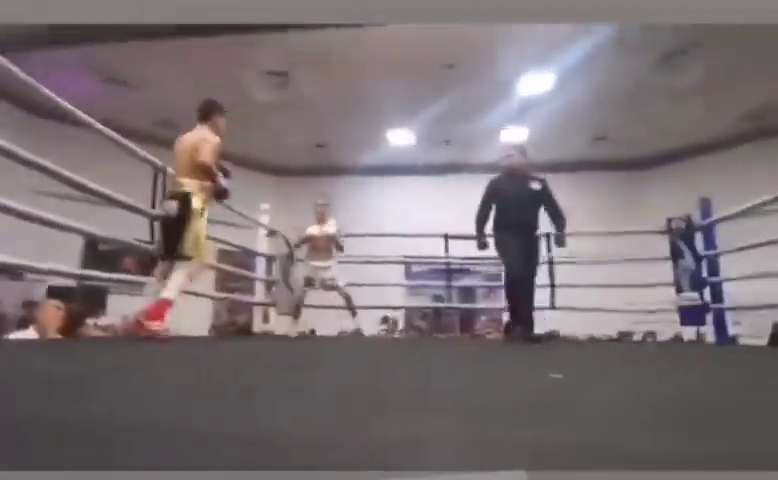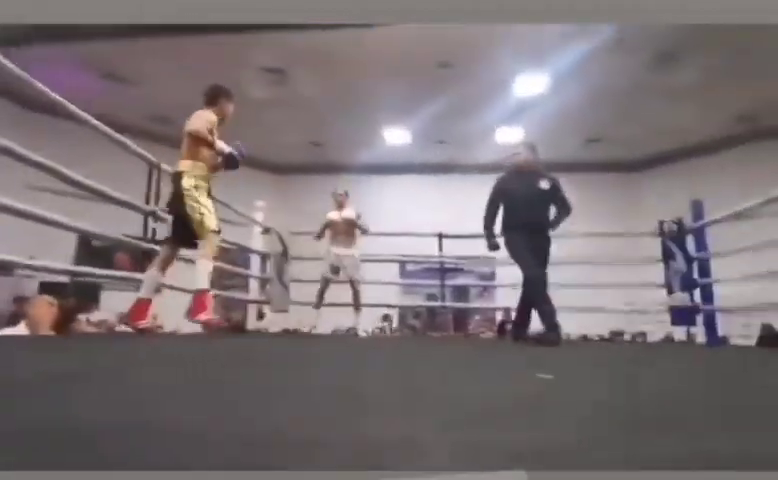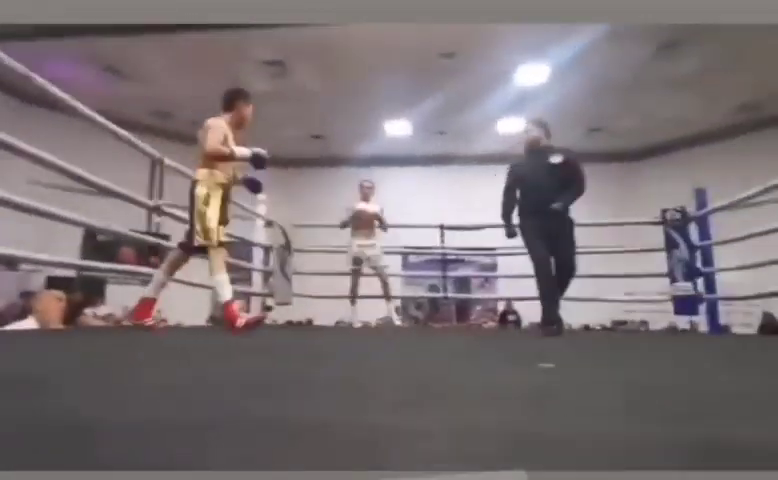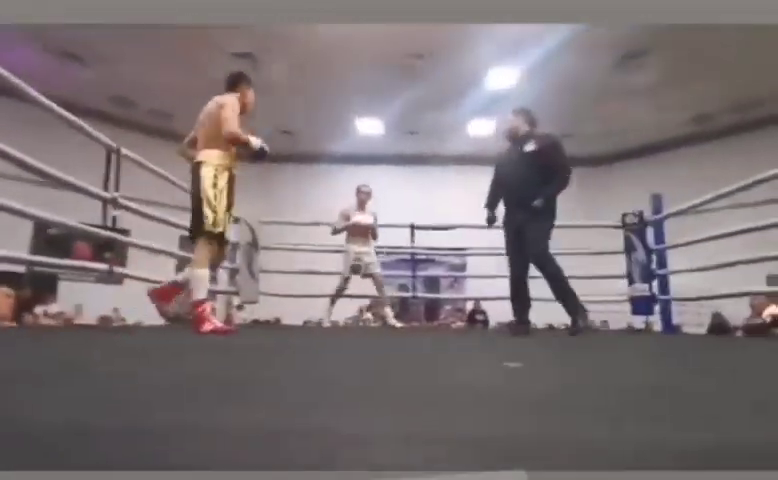
dt=0.2s
person 1, frame 1
left shoulder: (182, 140)
right shoulder: (211, 139)
right elbow: (203, 162)
left wrist: (213, 182)
right wrist: (219, 181)
left hip: (173, 201)
right hip: (192, 200)
left knee: (167, 261)
right knee: (193, 262)
left ankle: (149, 317)
right ankle: (154, 313)
person 1, frame 2
left shoulder: (202, 121)
right shoulder: (206, 118)
left elbow: (210, 163)
right elbow: (193, 131)
left wrist: (226, 157)
right wrist: (221, 147)
left hip: (193, 184)
right hip: (190, 183)
left knee: (170, 249)
right knee: (210, 238)
left ankle: (138, 312)
right ankle: (199, 306)
person 1, frame 3
left shoulder: (227, 130)
right shoulder: (218, 124)
right elbow: (210, 151)
left wrist: (241, 179)
right wrist: (244, 153)
left hip: (217, 192)
right hip: (208, 191)
left knee: (182, 254)
right knee: (216, 248)
left ankle: (143, 309)
right ankle: (232, 314)
person 1, frame 4
left shoulder: (212, 108)
right shoulder: (230, 100)
left elbow: (187, 146)
right elbow: (230, 133)
right wrist: (254, 143)
left hip: (209, 174)
right hip: (213, 171)
left knee: (213, 246)
right knee: (208, 241)
left ankle: (167, 291)
right ankle: (201, 315)
person 2, frame 1
left shoulder: (538, 183)
right shoulder: (498, 183)
left elbow: (553, 208)
right elbow: (484, 209)
left wrist: (560, 229)
right wrist: (480, 234)
left hip: (529, 237)
right hip: (506, 236)
left knee: (527, 282)
right knee: (515, 273)
left ankle: (524, 328)
right ankle: (516, 323)
person 2, frame 2
left shoulder: (549, 181)
right shoulder: (505, 181)
left elbow: (564, 205)
right elbow: (492, 209)
left wrist: (557, 218)
right wrist: (489, 235)
left hip: (539, 237)
right hip: (516, 236)
left knee: (533, 283)
right knee: (534, 275)
left ankle: (519, 328)
right ankle: (551, 328)
person 2, frame 3
left shoulder: (562, 157)
right shoulder: (519, 164)
left elbow: (578, 184)
right elbow: (509, 193)
left wrist: (564, 202)
right wrist: (507, 221)
left hip: (558, 220)
right hip: (531, 222)
left knee: (566, 267)
right knee: (543, 267)
left ankle: (550, 315)
right ankle: (552, 320)
person 2, frame 4
left shoulder: (545, 142)
right shoulder: (508, 154)
left elbow: (563, 173)
right elbow: (497, 184)
left wrist: (545, 198)
right wrist: (490, 208)
left hip: (538, 213)
right hip: (513, 215)
left knee: (539, 257)
right knee: (517, 267)
left ankle: (576, 310)
right ankle: (520, 320)
person 3, frame 1
left shoulder: (333, 226)
right shoulder: (310, 228)
left elbow: (341, 249)
right elbow: (297, 246)
left wrist: (335, 239)
right wrist: (304, 239)
left hip: (329, 266)
right hip: (312, 266)
left knee: (345, 295)
right knee: (300, 299)
left ankle: (356, 324)
person 3, frame 2
left shoulder: (353, 214)
right shoulder: (330, 217)
left elbow: (365, 231)
right elbow: (317, 237)
left wrist: (354, 221)
right wrist: (325, 225)
left hip: (351, 254)
right hip: (334, 253)
left knee: (355, 288)
right knee: (324, 286)
left ankle: (357, 325)
right ankle: (314, 319)
person 3, frame 3
left shoulder: (377, 208)
right shoulder: (354, 208)
left elbow: (385, 228)
right elbow: (342, 225)
left wrist: (379, 217)
right wrist: (353, 216)
left hip: (372, 245)
right hip: (357, 245)
left knee: (383, 277)
right knee: (355, 280)
left ankle: (391, 312)
right ankle: (354, 316)
person 3, frame 4
left shoulder: (372, 214)
right shoulder: (347, 212)
left elbow: (375, 237)
right elbow: (334, 230)
left wrist: (373, 228)
right wrist: (350, 225)
left hip: (368, 251)
right hip: (352, 250)
left knee: (379, 283)
right knee: (343, 285)
left ankle: (389, 317)
right ankle: (328, 315)
